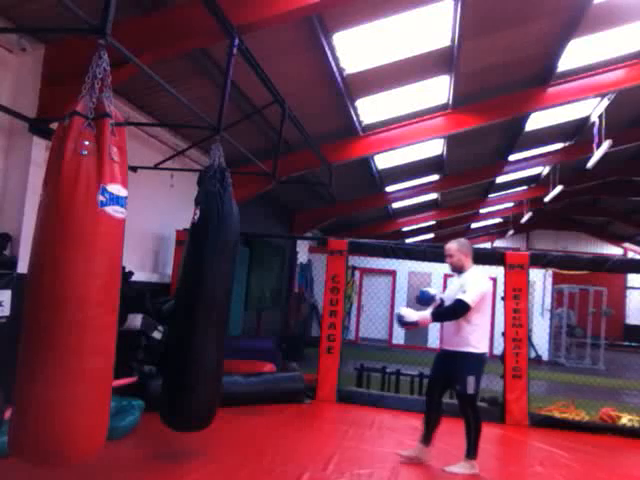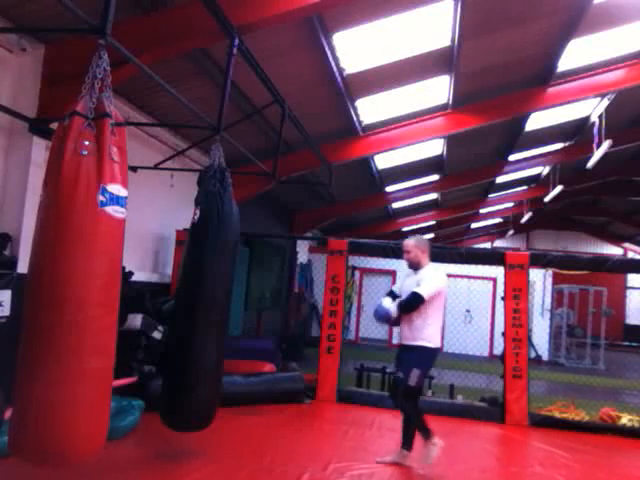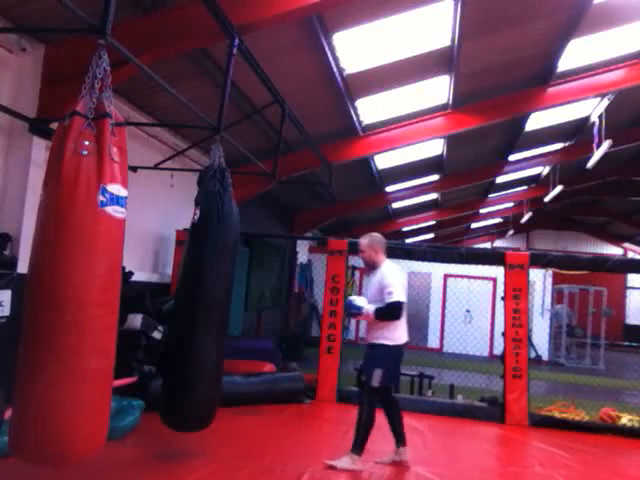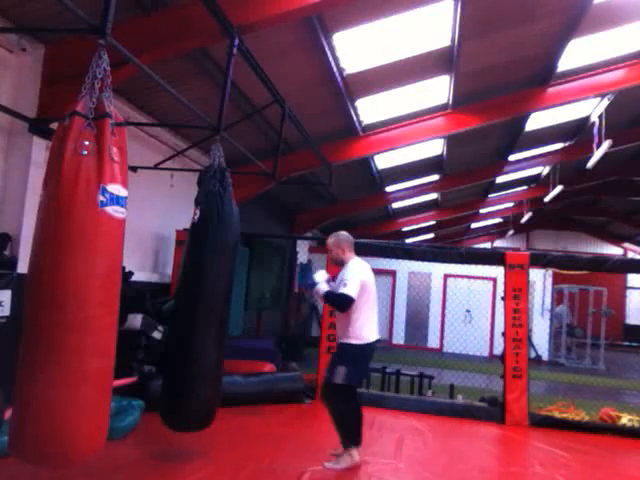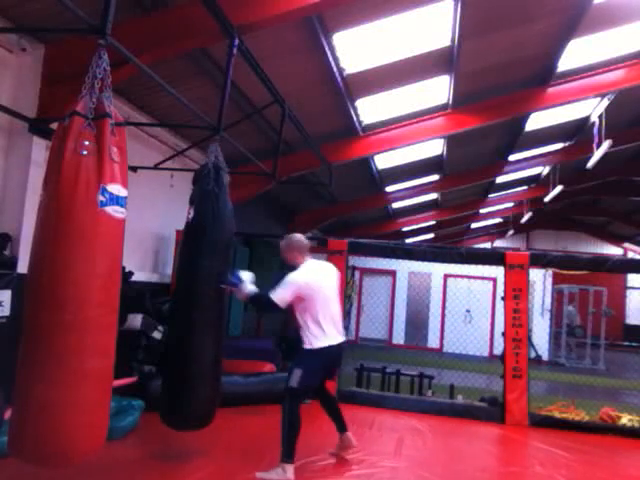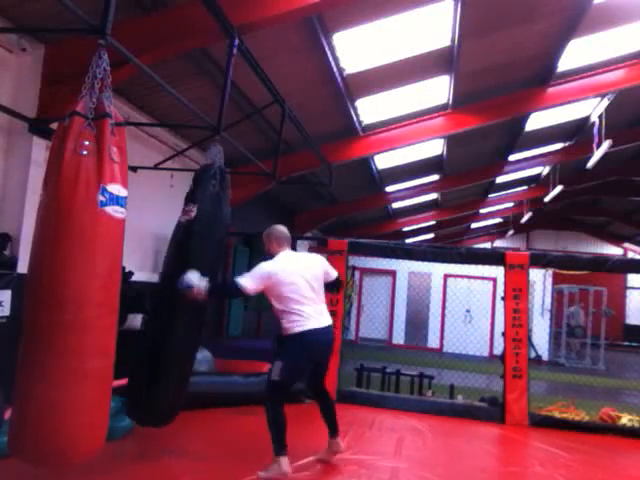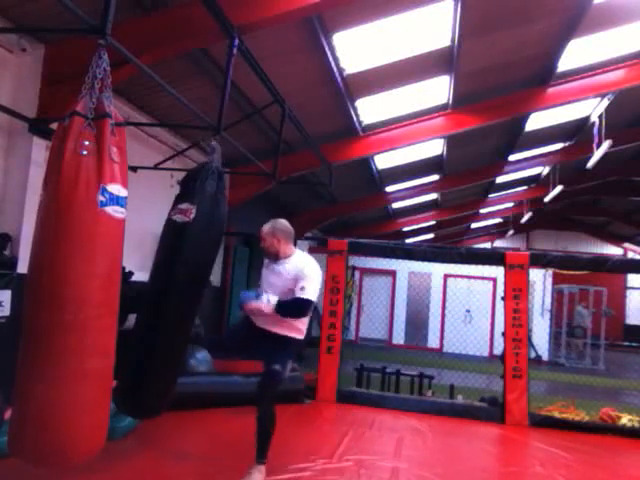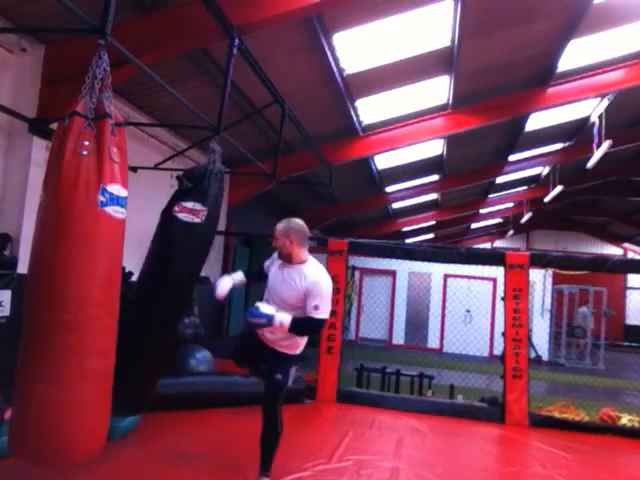
dt=0.4s
person 1, frame 1
left shoulder: (476, 279)
right shoulder: (457, 280)
left elbow: (457, 310)
right elbow: (443, 305)
left wrist: (426, 317)
right wrist: (419, 314)
left hip: (469, 353)
right hip: (449, 350)
left knee: (467, 405)
right knee: (433, 395)
left ankle: (471, 461)
right ankle: (423, 447)
person 1, frame 2
left shoulder: (433, 276)
right shoulder: (409, 275)
left elbow: (411, 303)
right elbow: (391, 297)
left wrist: (396, 307)
left hip: (422, 347)
right hip: (407, 344)
left knee: (399, 394)
right knee: (408, 397)
left ankle: (430, 439)
right ankle: (405, 452)
person 1, frame 3
left shoulder: (391, 274)
right shoulder: (377, 273)
left elbow: (394, 311)
left wrist: (366, 311)
right wrist: (360, 308)
left hip: (386, 345)
right hip: (382, 343)
left knee: (368, 396)
right knee: (384, 396)
left ankle: (355, 457)
right ankle: (401, 450)
person 1, frame 4
left shoulder: (353, 271)
right shoulder: (359, 267)
left elbow: (343, 304)
left wrist: (321, 288)
right wrist: (329, 284)
left hip: (354, 343)
right hip: (364, 341)
left knee: (331, 393)
right knee: (348, 393)
left ankle: (351, 451)
right ankle: (353, 447)
person 1, frame 5
left shoulder: (300, 278)
right shoulder: (329, 269)
left elbow: (267, 304)
left wrist: (246, 289)
left hip: (317, 349)
right hip: (335, 343)
left knee: (291, 400)
right knee: (319, 390)
right ankle: (345, 437)
person 1, frame 6
left shoulder: (268, 268)
right shoulder: (315, 259)
left elbow: (234, 288)
right elbow: (336, 283)
left wrist: (200, 288)
left hip: (301, 338)
right hip: (325, 332)
left knee: (274, 396)
right knee: (317, 389)
right ankle: (334, 442)
person 1, frame 7
left shoulder: (307, 268)
right shoulder: (271, 258)
left elbow: (303, 307)
left wrist: (266, 303)
right wrist: (254, 302)
left hip: (285, 339)
right hip: (257, 326)
left knee: (265, 398)
right knee: (219, 348)
person 1, frame 8
left shoulder: (318, 280)
right shoulder: (277, 259)
left elbow: (315, 327)
right elbow: (257, 274)
left wrist: (279, 321)
right wrist: (232, 278)
left hip: (286, 349)
right hip: (259, 334)
left knee: (270, 406)
right knee: (241, 358)
